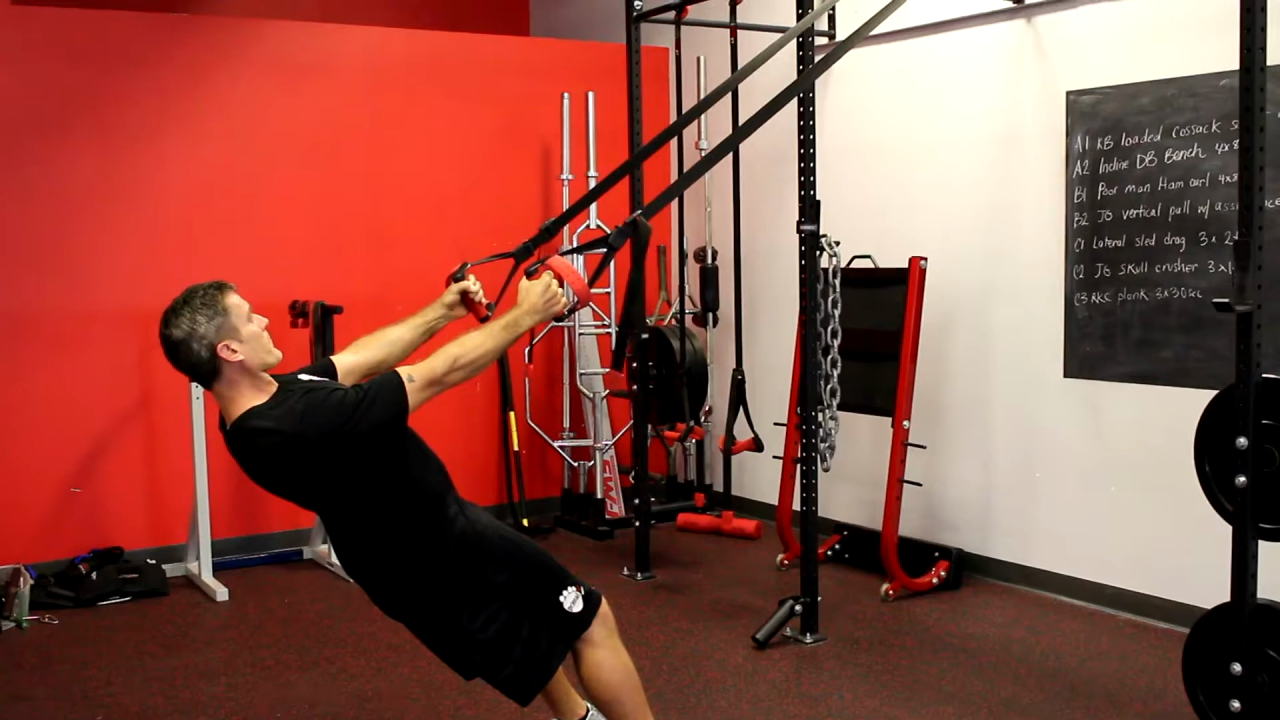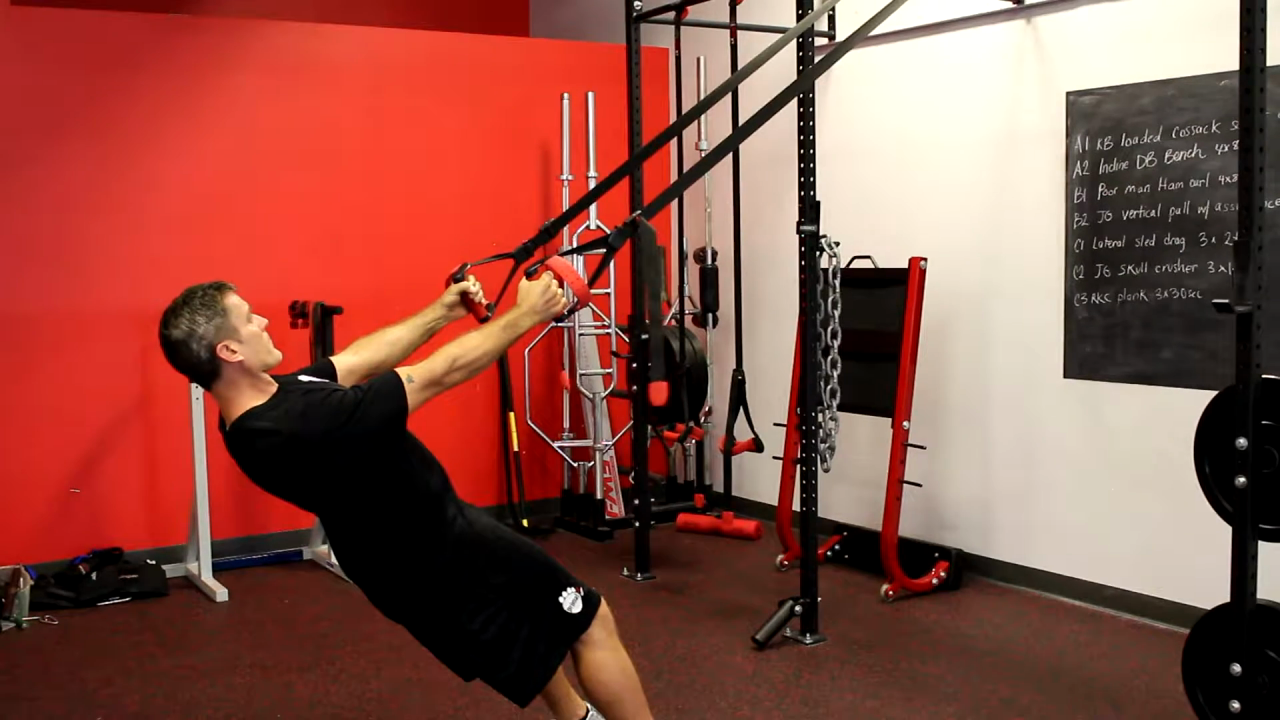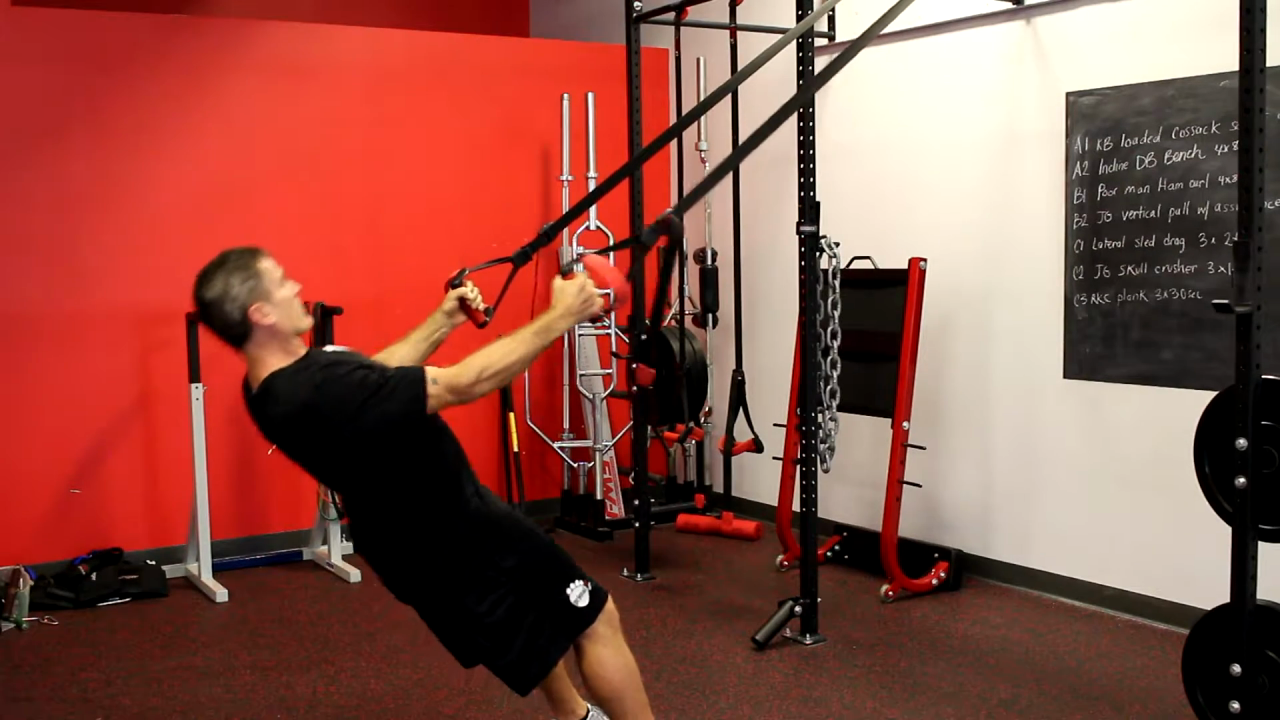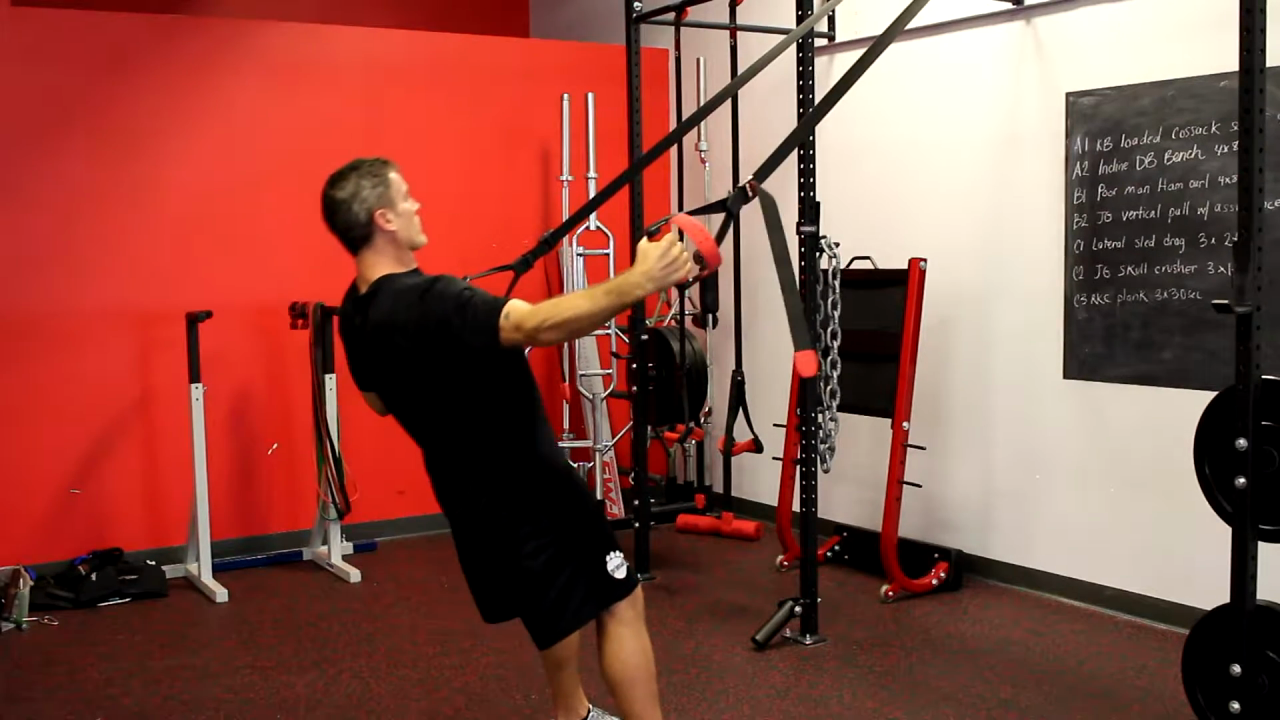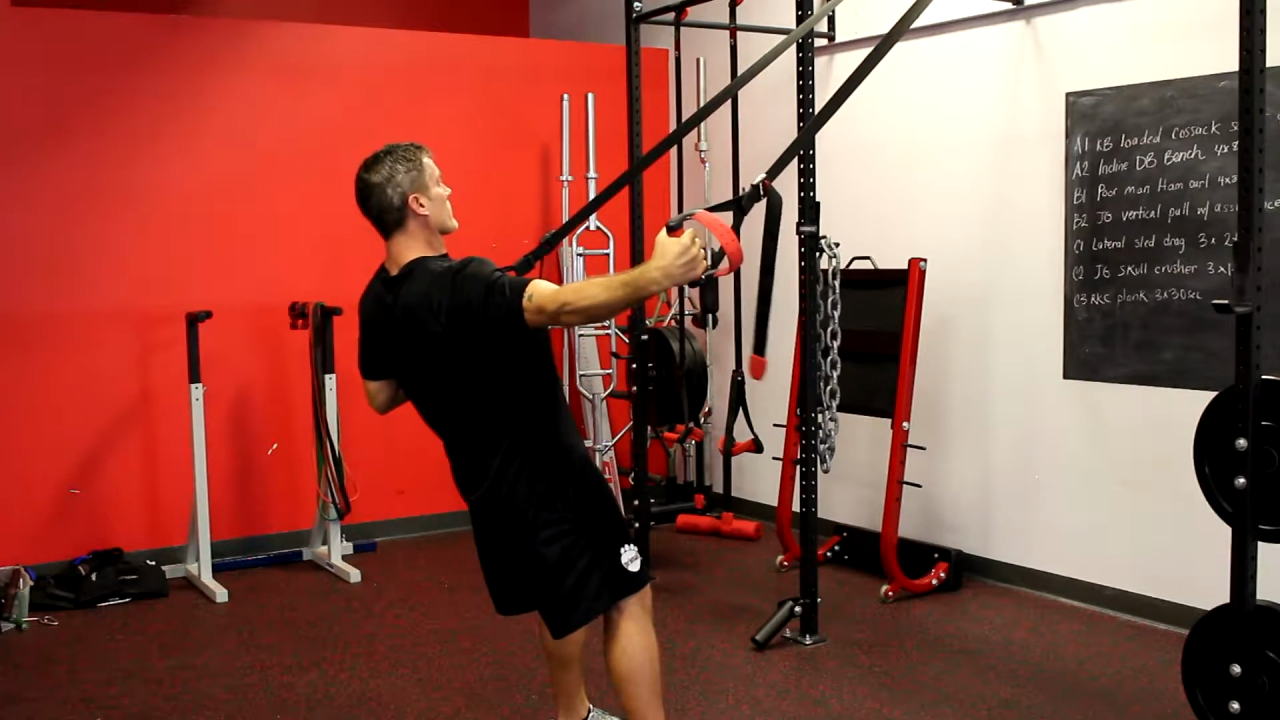
dt=0.7s
person 1, frame 1
left shoulder: (265, 404)
right shoulder: (307, 423)
left elbow: (361, 359)
right elbow: (440, 374)
left wrist: (441, 311)
right wrist: (526, 314)
left hip: (419, 544)
right hip: (446, 557)
left knee: (545, 617)
right knee: (593, 623)
person 1, frame 2
left shoulder: (264, 405)
right shoulder: (305, 426)
left elbow: (360, 359)
right elbow: (439, 374)
left wrist: (442, 311)
right wrist: (526, 314)
left hip: (418, 541)
right hip: (442, 559)
left knee: (544, 618)
right knee: (592, 625)
person 1, frame 3
left shoulder: (281, 384)
right shoulder: (320, 391)
left elbow: (372, 386)
right elbow: (464, 384)
left wrist: (442, 323)
right wrist: (558, 317)
left hip: (419, 528)
right hip: (451, 538)
left knee: (540, 614)
right knee: (595, 620)
person 1, frame 4
left shoulder: (361, 310)
right shoulder: (425, 303)
left elbow: (378, 398)
right elbow: (539, 325)
right wrist: (640, 281)
left hip: (473, 486)
right hip: (520, 482)
left knee: (565, 598)
right knee: (620, 605)
person 1, frame 5
left shoulder: (379, 300)
right shoulder: (459, 286)
left elbow: (382, 396)
right elbow: (564, 306)
right wrist: (658, 273)
left hip: (491, 478)
right hip: (542, 475)
left knee: (563, 595)
right knee: (629, 600)
